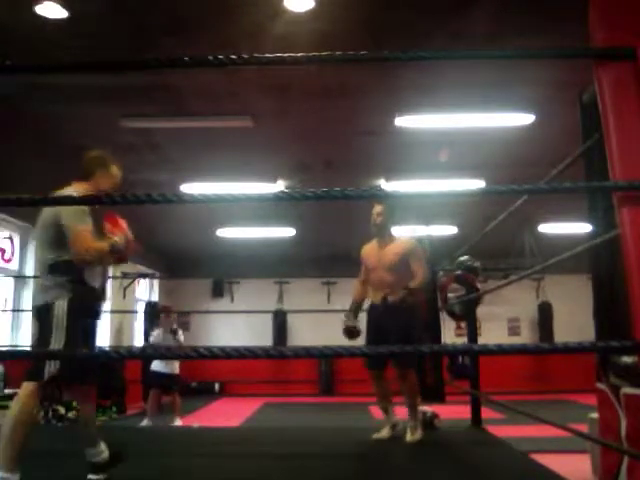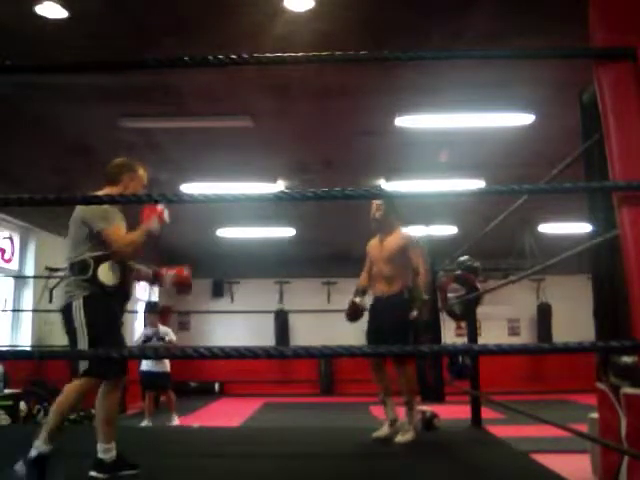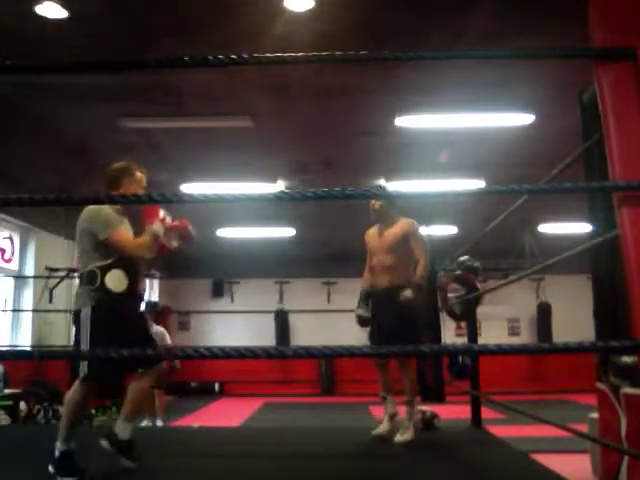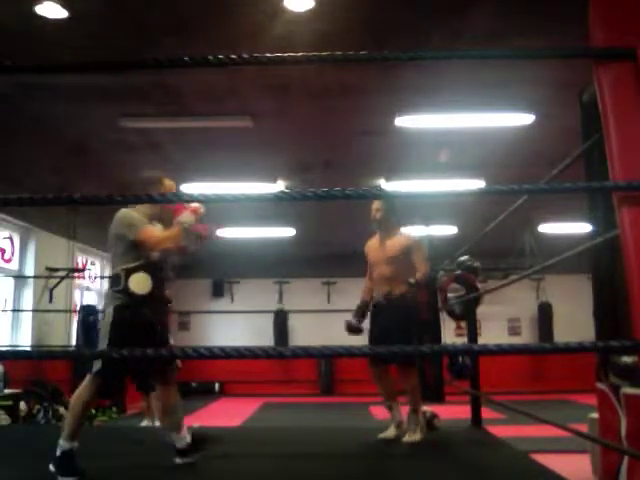
dt=0.3s
person 1, frame 1
left shoulder: (67, 203)
right shoulder: (73, 201)
right elbow: (84, 252)
left wrist: (111, 250)
right wrist: (116, 242)
left hip: (69, 303)
right hip: (62, 301)
left knee: (84, 381)
right knee: (37, 385)
person 1, frame 2
left shoulder: (111, 211)
right shoulder: (98, 206)
left elbow: (120, 262)
right elbow: (124, 246)
left wrist: (157, 276)
right wrist: (151, 224)
left hip: (106, 303)
right hip: (85, 300)
left knee: (113, 377)
right knee: (87, 377)
right ankle: (38, 452)
person 1, frame 3
left shoulder: (119, 217)
right shoulder: (98, 212)
left elbow: (137, 257)
right elbow: (135, 250)
left wrist: (166, 239)
right wrist: (157, 227)
left hip: (123, 306)
right hip: (98, 307)
left knee: (152, 366)
right knee: (88, 381)
left ankle: (120, 434)
right ankle: (62, 454)
person 1, frame 4
left shoulder: (152, 224)
right shoulder: (128, 218)
left elbow: (166, 253)
right elbow: (165, 244)
left wrist: (188, 233)
right wrist: (186, 218)
left hip: (149, 313)
right hip: (124, 310)
left knee: (166, 376)
right knee: (97, 381)
left ankle: (183, 444)
right ankle: (64, 451)
person 2, frame 1
left shoulder: (407, 246)
right shoulder: (367, 250)
left elbow: (422, 275)
right elbow: (362, 283)
left wrist: (406, 293)
right wrist: (351, 314)
left hip: (400, 310)
right hip: (376, 312)
left knee: (405, 369)
right knee: (375, 371)
left ankle: (414, 421)
right ankle: (390, 422)
person 2, frame 2
left shoulder: (405, 239)
right shoulder: (371, 244)
left elbow: (422, 270)
left wrist: (421, 301)
right wrist: (357, 296)
left hip: (400, 302)
right hip: (378, 304)
left knee: (402, 362)
right knee: (376, 362)
left ankle: (410, 421)
right ankle: (391, 418)
person 2, frame 3
left shoulder: (407, 226)
right shoulder: (370, 235)
left elbow: (423, 260)
left wrist: (415, 288)
right wrist: (363, 300)
left hip: (402, 296)
right hip: (379, 298)
left knee: (405, 357)
right knee: (380, 359)
left ankle: (409, 419)
right ankle: (390, 415)
person 2, frame 4
left shoulder: (407, 240)
right shoulder: (370, 245)
left elbow: (424, 268)
left wrist: (408, 287)
right wrist: (360, 310)
left hip: (403, 305)
right hip: (379, 309)
left knee: (406, 366)
right knee: (378, 368)
left ankle: (416, 420)
right ankle: (397, 421)
